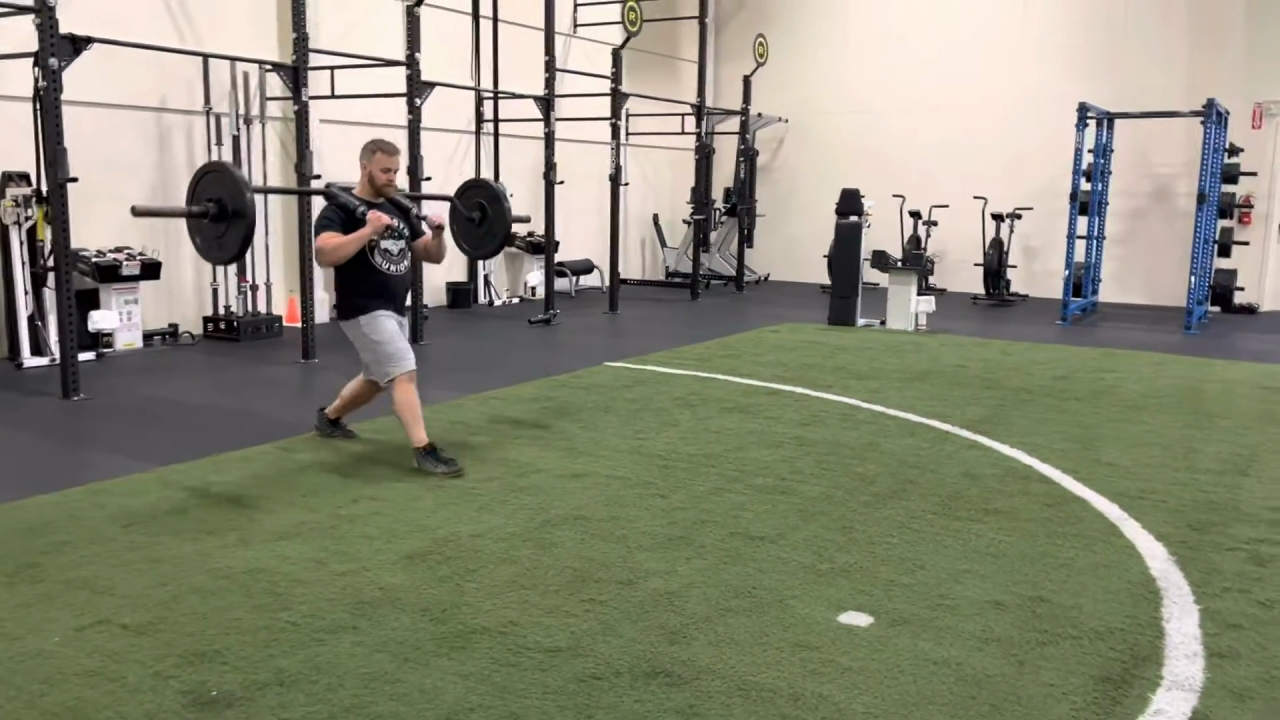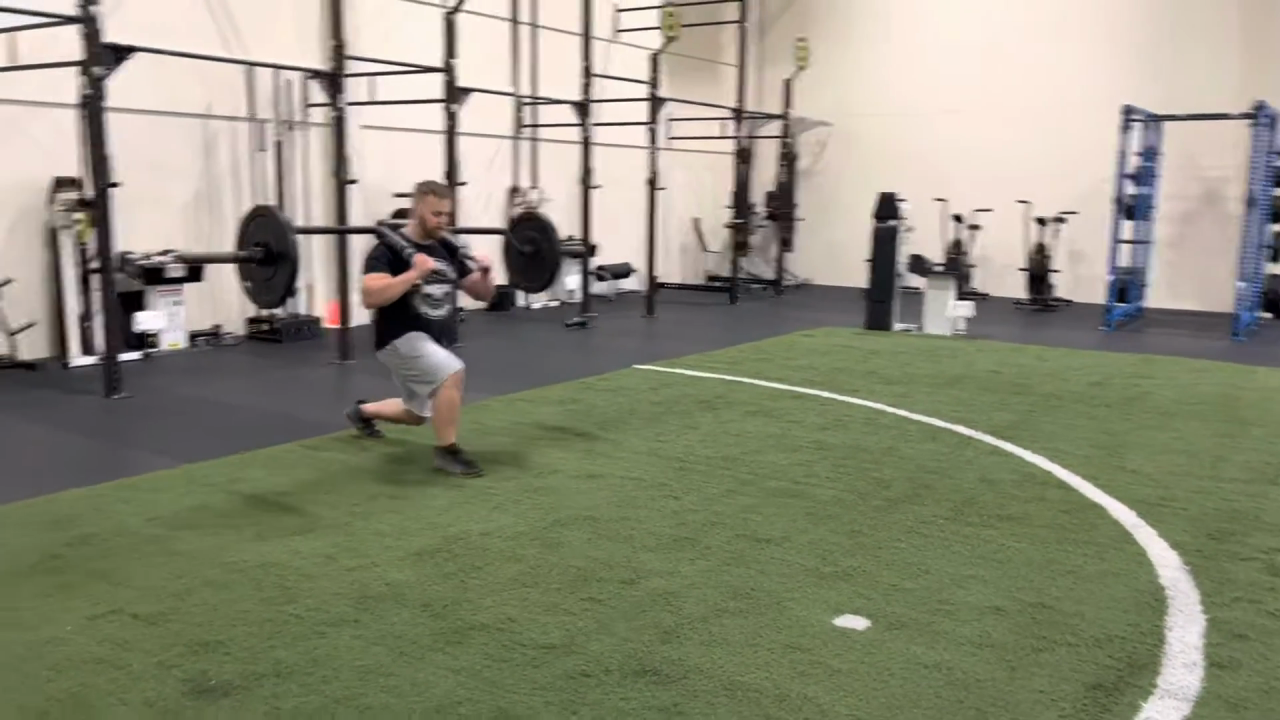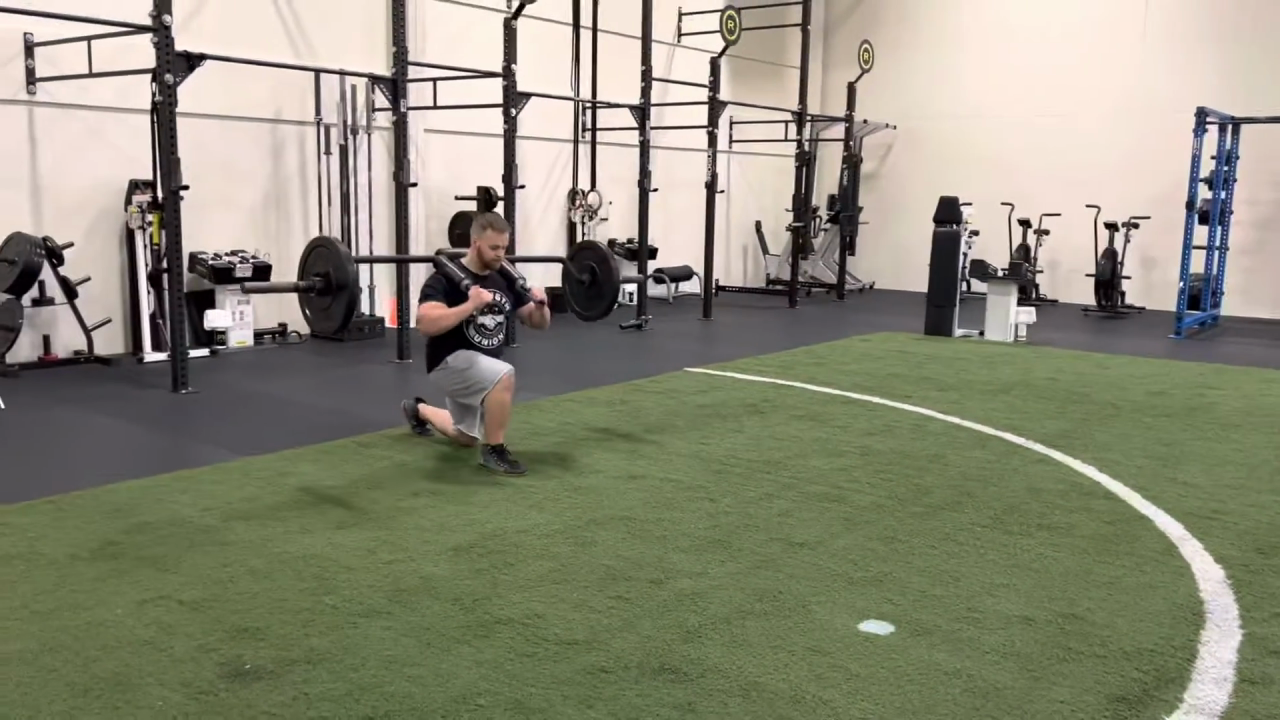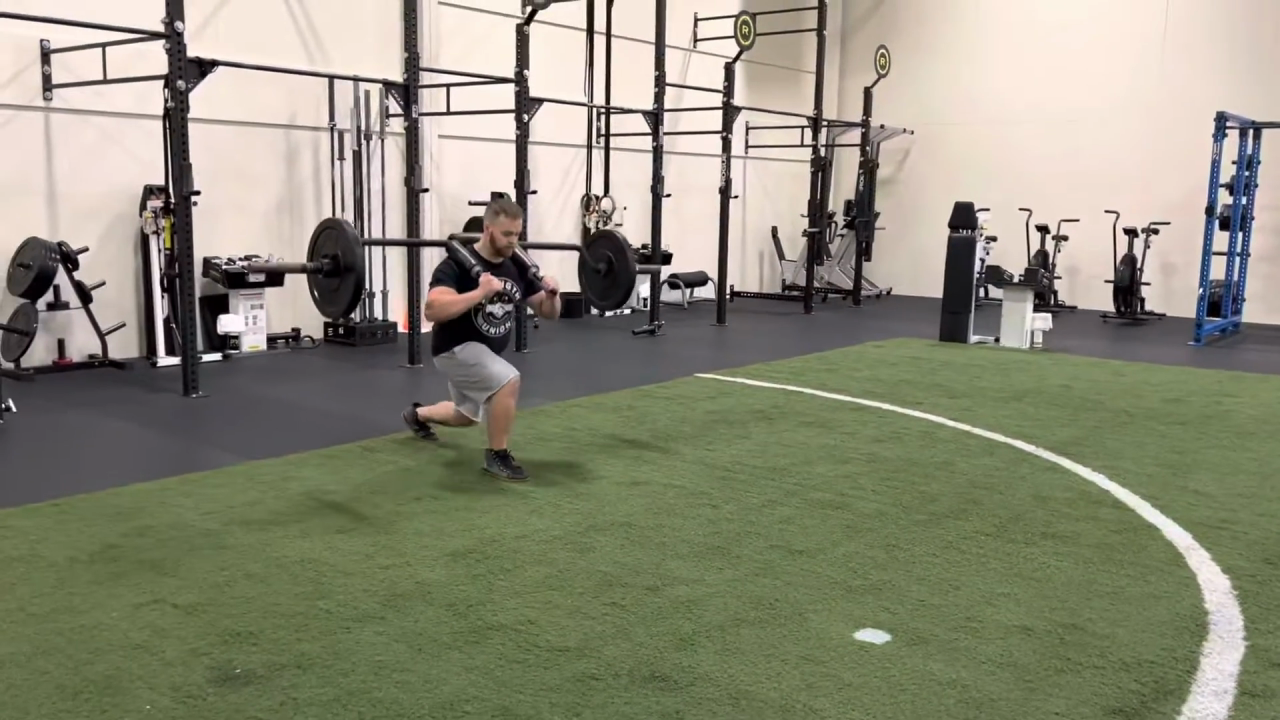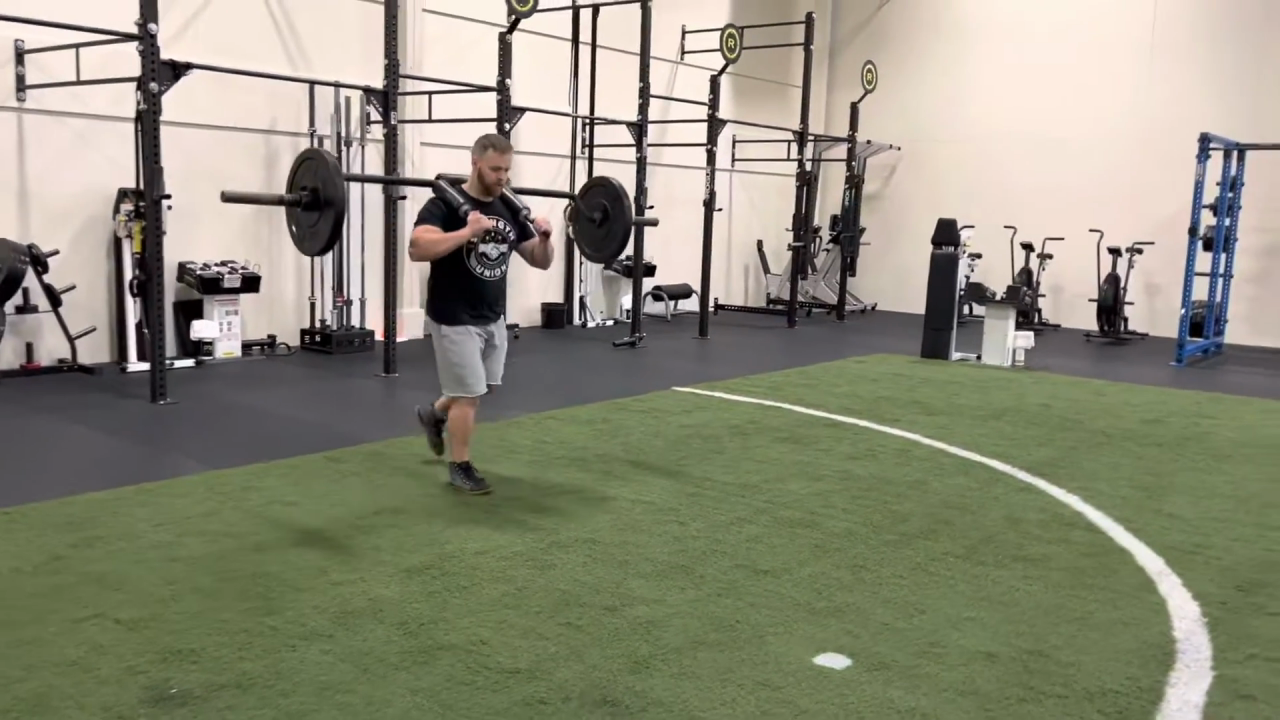
dt=0.4s
person 1, frame 1
left shoulder: (398, 211)
right shoulder: (340, 210)
left elbow: (433, 256)
right elbow: (324, 254)
left wrist: (437, 233)
right wrist: (368, 230)
left hip: (395, 309)
right hip: (363, 310)
left knee: (376, 377)
right knee: (403, 373)
left ankle: (329, 417)
right ankle: (424, 450)
person 1, frame 2
left shoulder: (448, 250)
right shoulder: (389, 250)
left elbow: (483, 294)
right elbow: (370, 297)
left wrist: (484, 273)
right wrist: (415, 273)
left hip: (433, 341)
right hip: (399, 339)
left knee: (417, 413)
right knee: (452, 373)
left ankle: (362, 412)
right ankle: (446, 450)
person 1, frame 3
left shoulder: (505, 279)
right shoulder: (445, 279)
left elbow: (539, 323)
right elbow: (425, 324)
left wrist: (540, 304)
right wrist: (472, 305)
left hip: (480, 366)
right hip: (449, 362)
left knee: (466, 438)
right knee: (504, 377)
left ankle: (417, 410)
right ankle: (494, 450)
person 1, frame 4
left shoulder: (517, 268)
right shoulder: (457, 265)
left elbow: (548, 313)
right elbow: (433, 310)
left wrist: (551, 294)
right wrist: (481, 292)
left hip: (485, 352)
right hip: (455, 349)
left knee: (466, 415)
right knee: (508, 381)
left ankle: (417, 415)
right ankle: (497, 455)
person 1, frame 5
left shoulder: (509, 211)
right shoulder: (445, 205)
left elbow: (541, 261)
right elbow: (417, 248)
left wrist: (545, 237)
right wrist: (468, 232)
left hip: (492, 317)
right hip: (454, 317)
left knee: (480, 388)
right knee: (469, 394)
left ankle: (434, 415)
right ankle: (460, 467)
